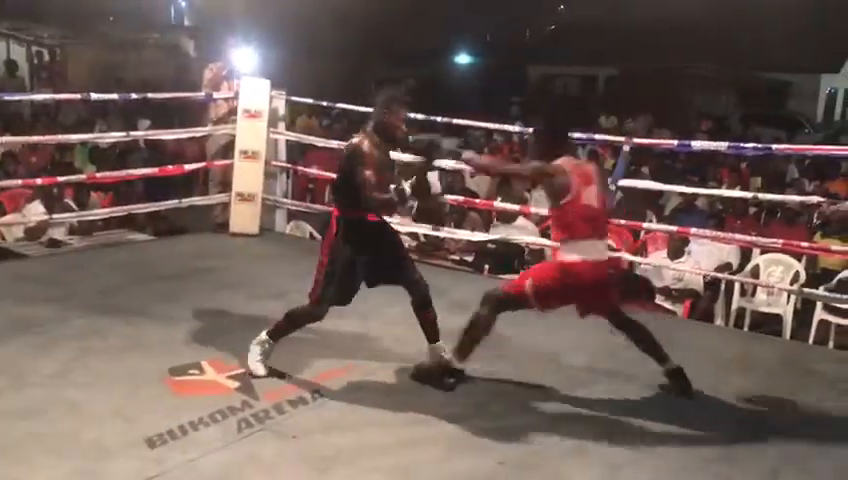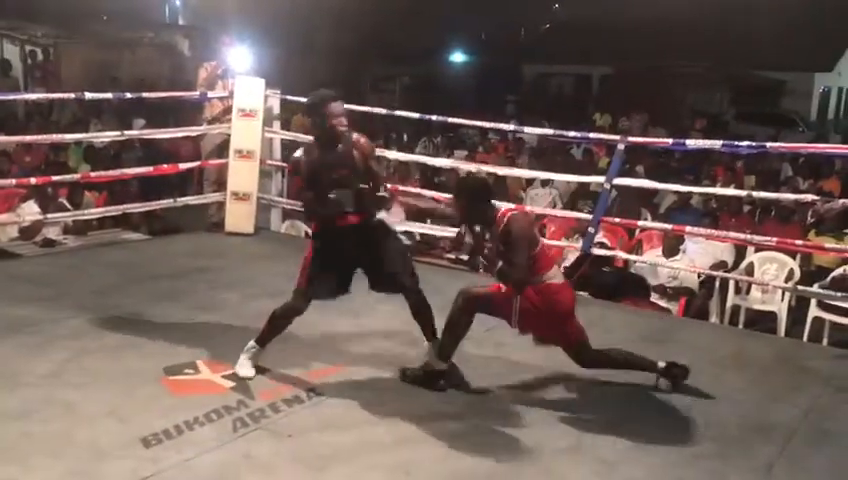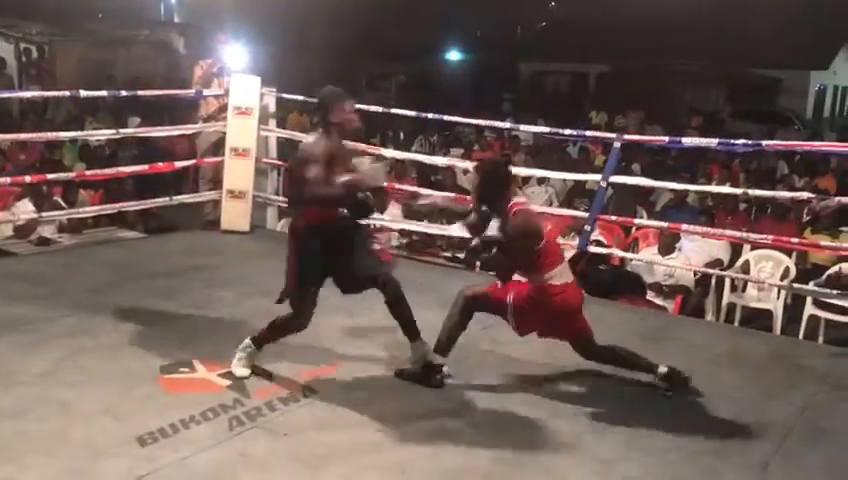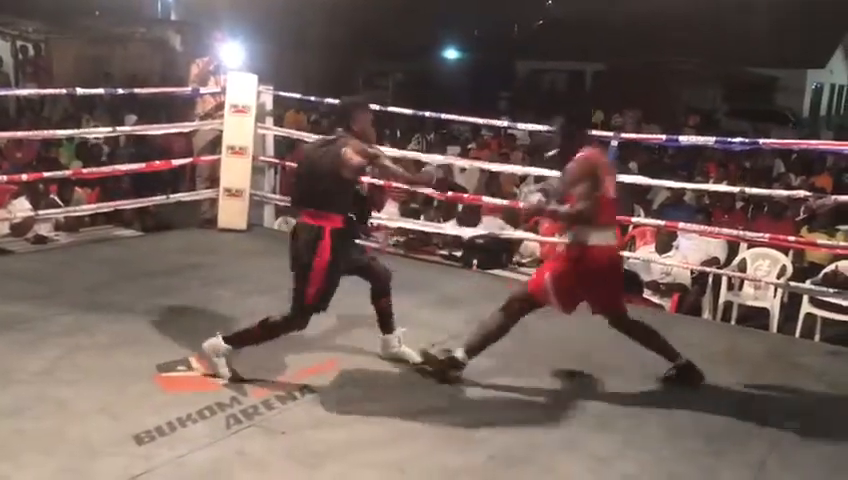
dt=0.2s
person 1, frame 1
left shoulder: (379, 146)
right shoulder: (362, 147)
right elbow: (369, 199)
right wrist: (411, 190)
left hip: (374, 228)
right hip: (349, 230)
left knee: (418, 287)
right knee: (318, 306)
left ankle: (437, 351)
right ankle: (264, 343)
person 1, frame 2
left shoulder: (360, 144)
right shoulder: (306, 159)
left elbow: (378, 183)
right elbow: (310, 211)
left wrist: (372, 200)
right wrist: (334, 203)
left hip: (368, 228)
right hip: (331, 234)
left knee: (411, 289)
right knee: (298, 303)
left ankle: (436, 348)
right ankle: (253, 349)
person 1, frame 3
left shoulder: (337, 146)
right shoulder: (314, 148)
right elbow: (309, 195)
left wrist: (360, 194)
right wrist: (350, 183)
left hip: (339, 228)
right hip: (313, 233)
left knee: (389, 285)
right knee: (299, 317)
left ankle: (419, 349)
right ankle: (248, 349)
person 1, frame 4
left shoulder: (314, 149)
right shoulder: (358, 150)
left elbow: (298, 198)
right elbow: (404, 177)
right wrist: (430, 176)
left hip: (318, 229)
right hip: (324, 237)
left knee: (381, 275)
right knee: (297, 319)
left ankle: (391, 342)
right ankle: (221, 345)
person 2, frame 1
left shoulder: (553, 170)
right shoulder: (593, 171)
left elbow: (500, 168)
right elbow: (602, 216)
left wrist: (465, 156)
left hip: (572, 269)
right hip: (602, 265)
left knee: (493, 301)
right knee: (620, 321)
left ankle: (453, 366)
right ankle: (673, 371)
person 2, frame 2
left shoulder: (514, 225)
right shoulder: (491, 219)
left elbow: (519, 280)
left wrist: (493, 261)
left hip: (547, 295)
right hip: (557, 293)
left knee: (468, 298)
right knee: (587, 356)
left ankle: (439, 369)
right ankle: (664, 369)
person 2, frame 3
left shoulder: (518, 220)
right shoulder: (512, 209)
left elbow: (516, 266)
left hip: (549, 294)
right hip: (565, 291)
left knee: (467, 299)
right knee: (592, 351)
left ankle: (433, 365)
right ankle: (664, 372)
person 2, frame 4
left shoulder: (581, 164)
right shoulder: (597, 159)
left elbow: (583, 213)
left wrist: (547, 207)
right wrist: (553, 192)
left hip: (587, 252)
right hip: (608, 254)
left knee: (515, 305)
right knee: (620, 320)
left ankle: (454, 360)
right ankle: (682, 364)
person 3, frame 1
right shoulder: (213, 68)
right elbow: (207, 88)
right wrist: (222, 69)
right hip: (218, 127)
right knee: (218, 174)
right ankle: (219, 217)
person 3, frame 2
right shoulder: (207, 67)
right elbow: (201, 88)
right wrist: (217, 68)
right hip: (213, 126)
right knee: (212, 174)
right ankle: (214, 217)
person 3, frame 3
right shoulder: (203, 65)
right elbow: (197, 86)
right wrist: (213, 65)
right hip: (208, 124)
right knee: (208, 172)
right ankle: (210, 215)
person 3, frame 4
right shoulder: (199, 63)
right elbow: (194, 85)
right wrist: (210, 63)
right hip: (205, 122)
right knee: (205, 171)
right ankle: (206, 214)
